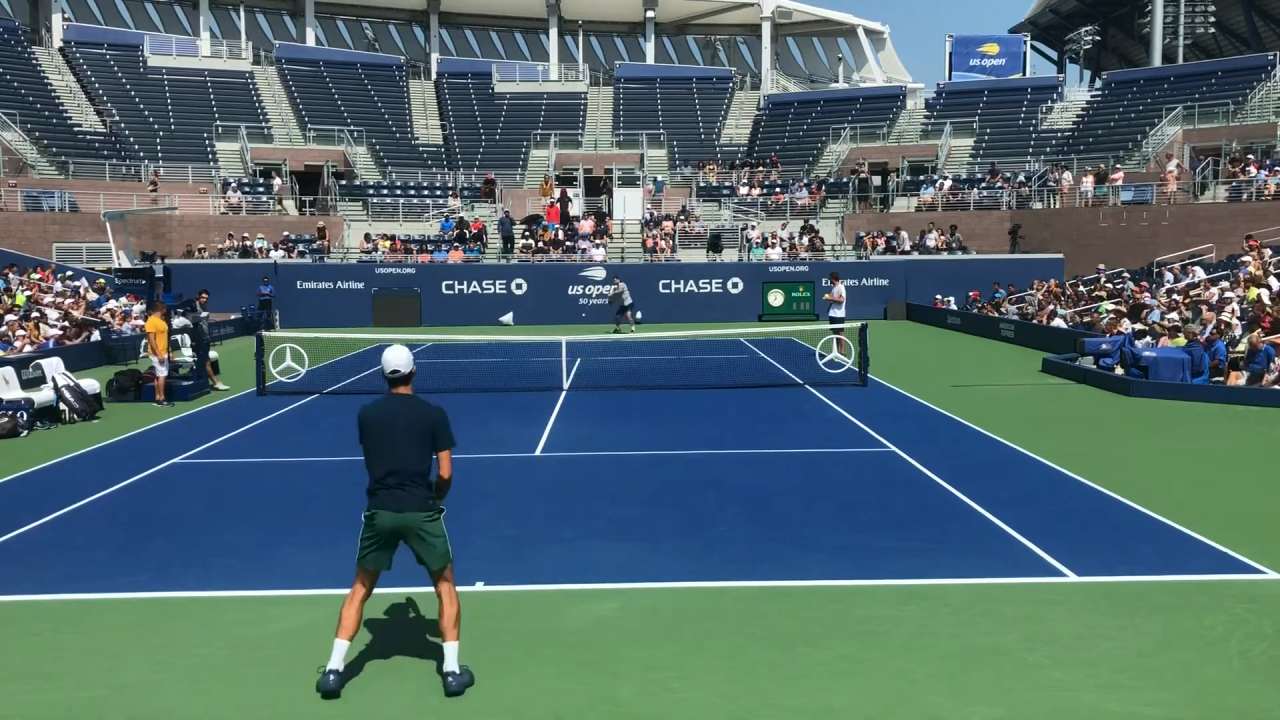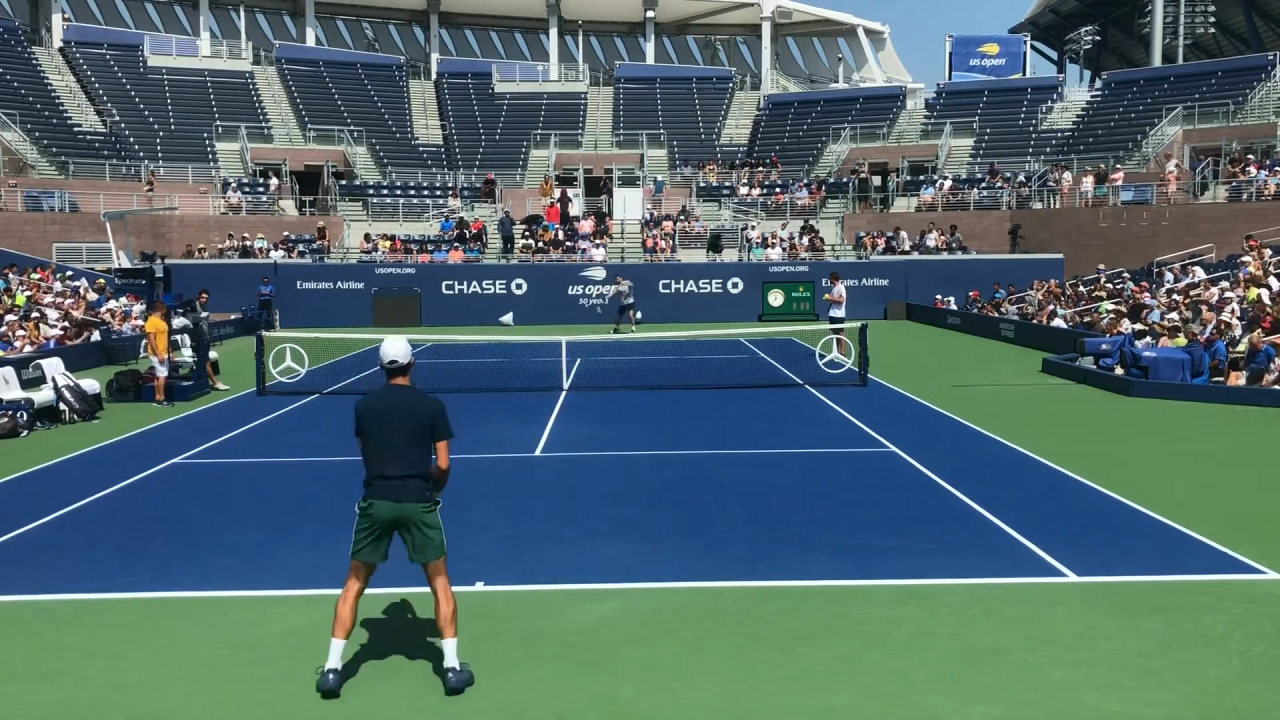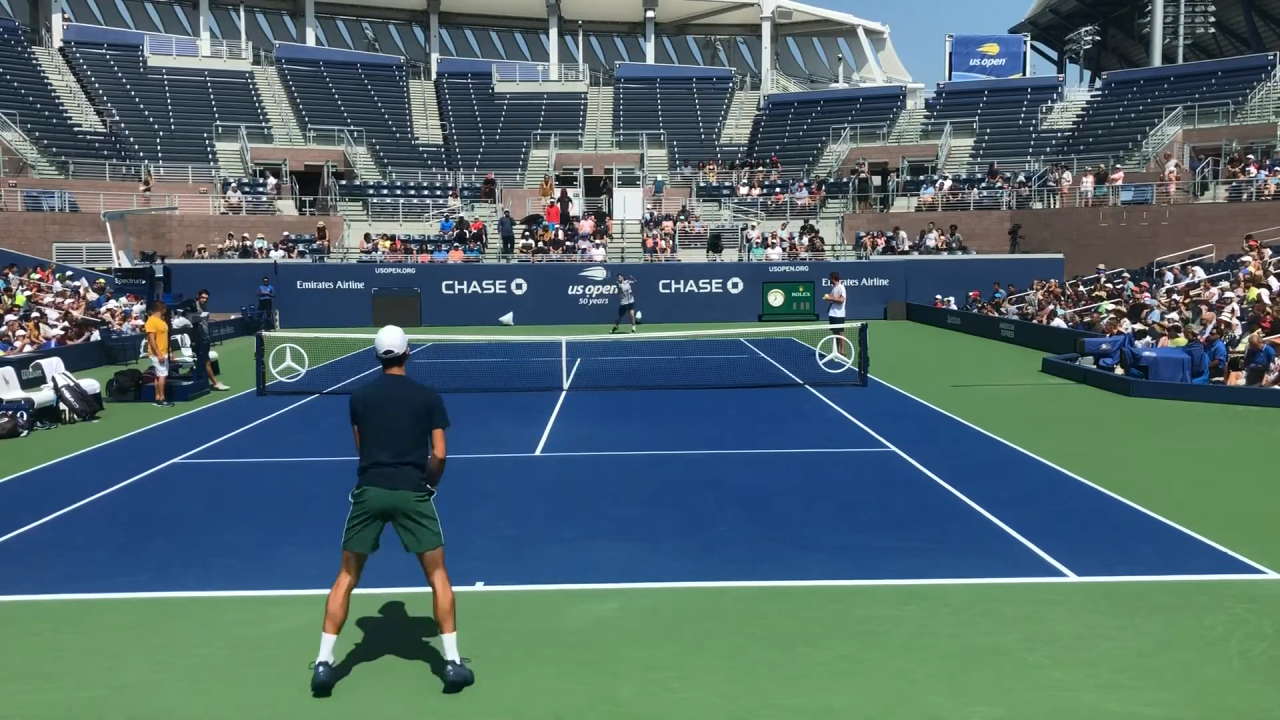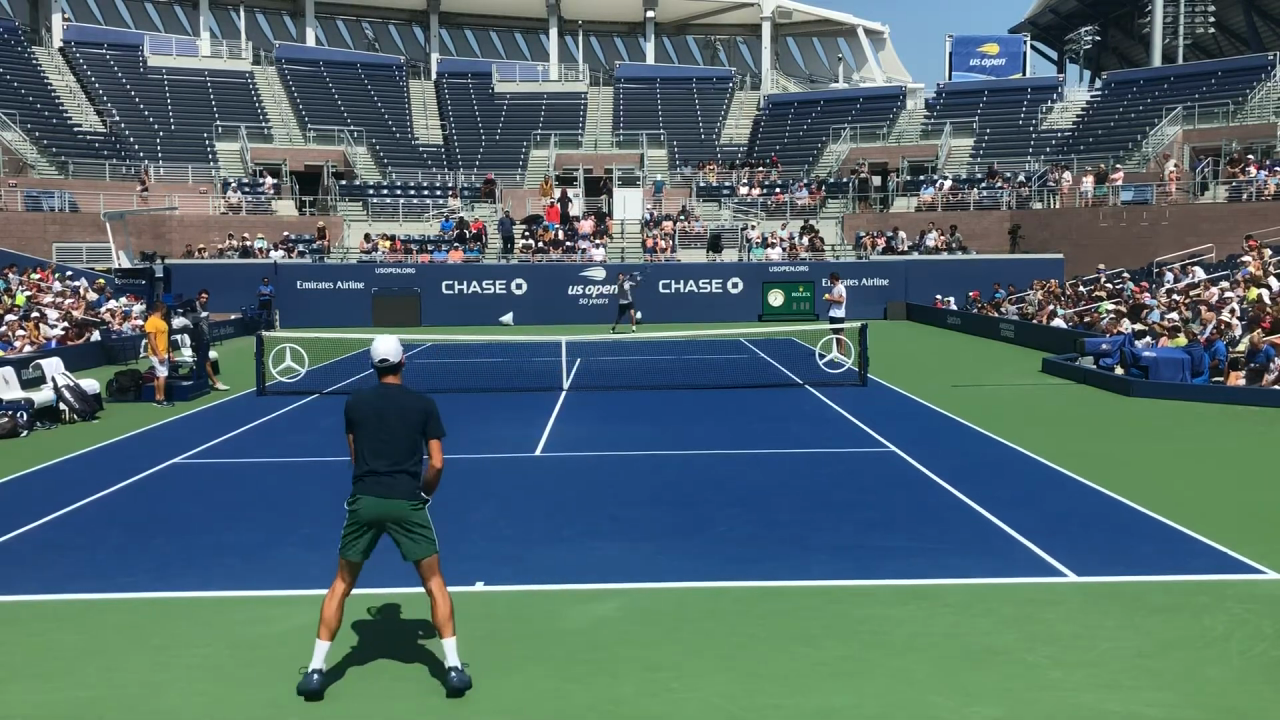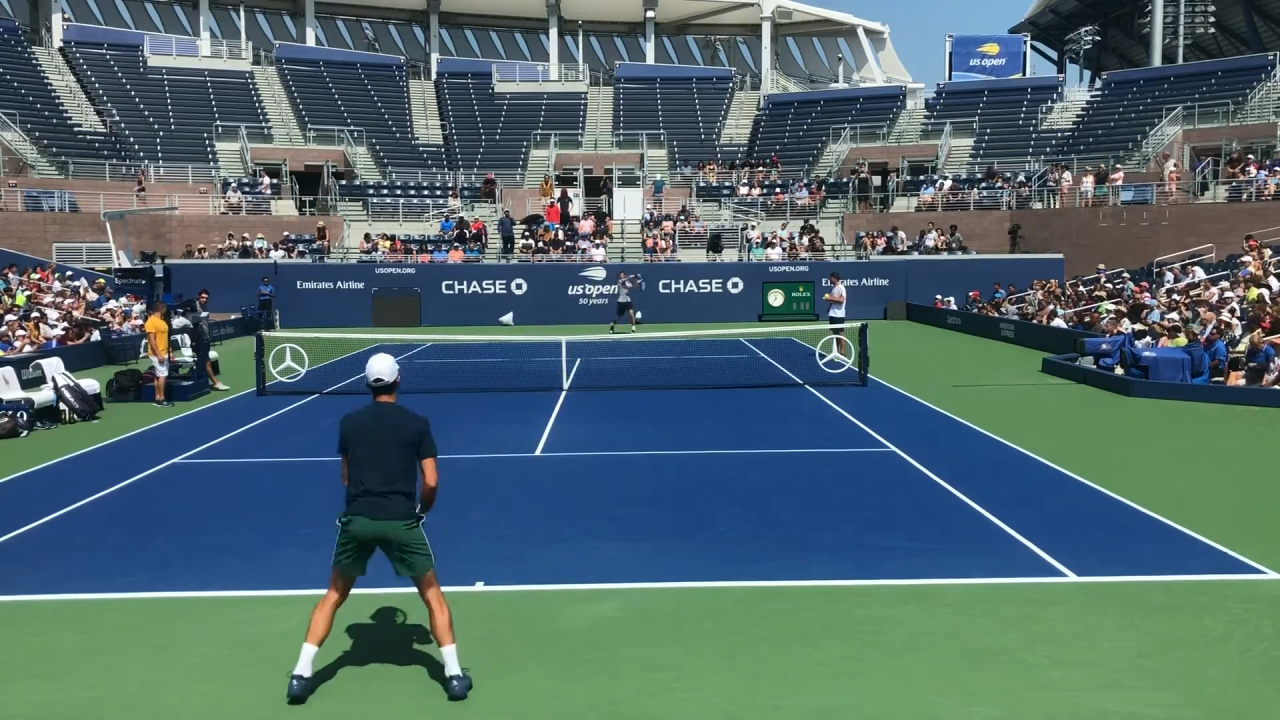
dt=0.1s
person 1, frame 1
left shoulder: (367, 414)
right shoulder: (434, 414)
left elbow: (370, 466)
right elbow: (445, 474)
left hip: (380, 512)
right hip: (422, 512)
left knee: (359, 590)
right knee: (446, 587)
left ankle: (334, 670)
right ankle: (452, 671)
person 1, frame 2
left shoulder: (364, 406)
right shoulder: (433, 406)
left elbow: (367, 458)
right elbow: (443, 465)
left hip: (375, 503)
right hip: (419, 504)
left knee: (354, 585)
right knee: (440, 583)
left ankle: (332, 669)
right ankle: (452, 667)
person 1, frame 3
left shoulder: (360, 396)
right shoulder: (429, 397)
left elbow: (361, 448)
right elbow: (439, 454)
right wrist: (428, 483)
left hip: (370, 493)
right hip: (413, 494)
left knee: (346, 578)
right knee: (438, 577)
left ankle: (323, 664)
right ankle: (453, 663)
person 1, frame 4
left shoulder: (354, 404)
right shoulder: (424, 405)
left elbow: (355, 458)
right elbow: (437, 464)
right wrist: (423, 493)
left hip: (364, 501)
right hip: (407, 503)
left knee: (341, 585)
right knee: (434, 583)
left ankle: (315, 670)
right ankle: (453, 668)
person 1, frame 5
left shoulder: (349, 423)
right shoulder: (416, 423)
left elbow: (347, 479)
right elbow: (430, 482)
right wrist: (420, 508)
left hip: (356, 519)
right hip: (398, 520)
left knee: (334, 594)
right knee: (432, 594)
left ankle: (301, 675)
right ankle: (454, 675)
